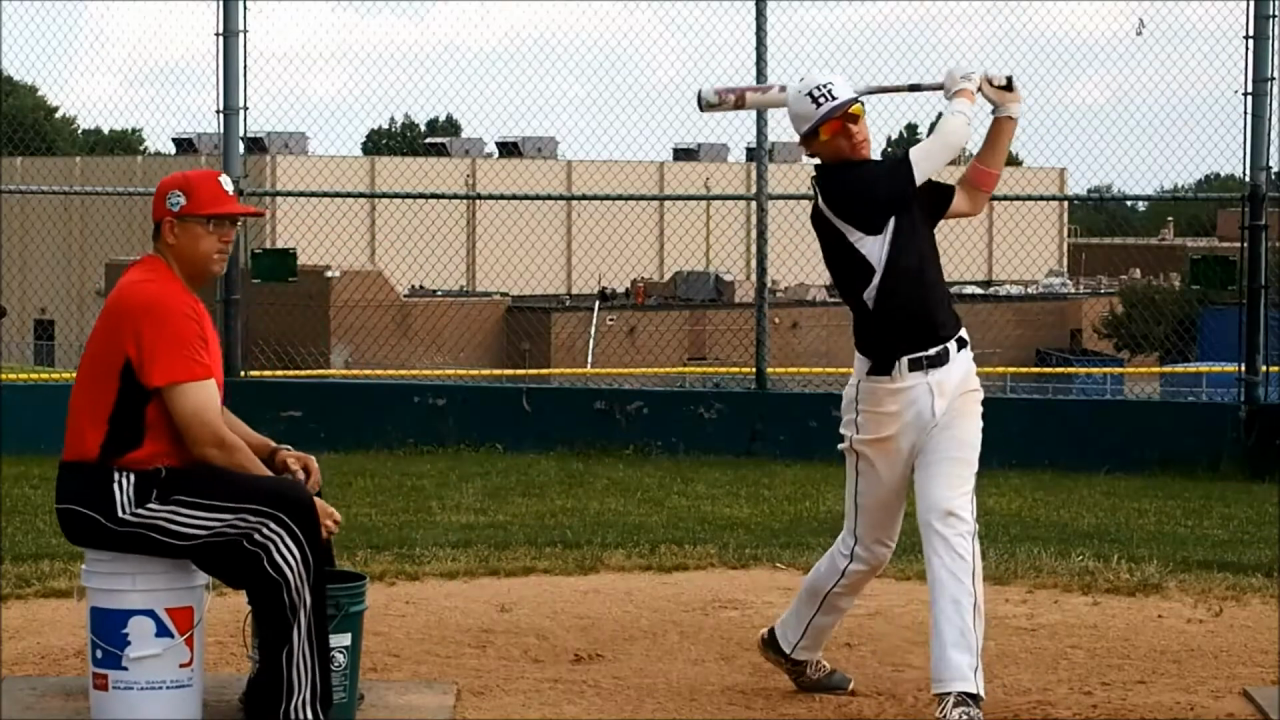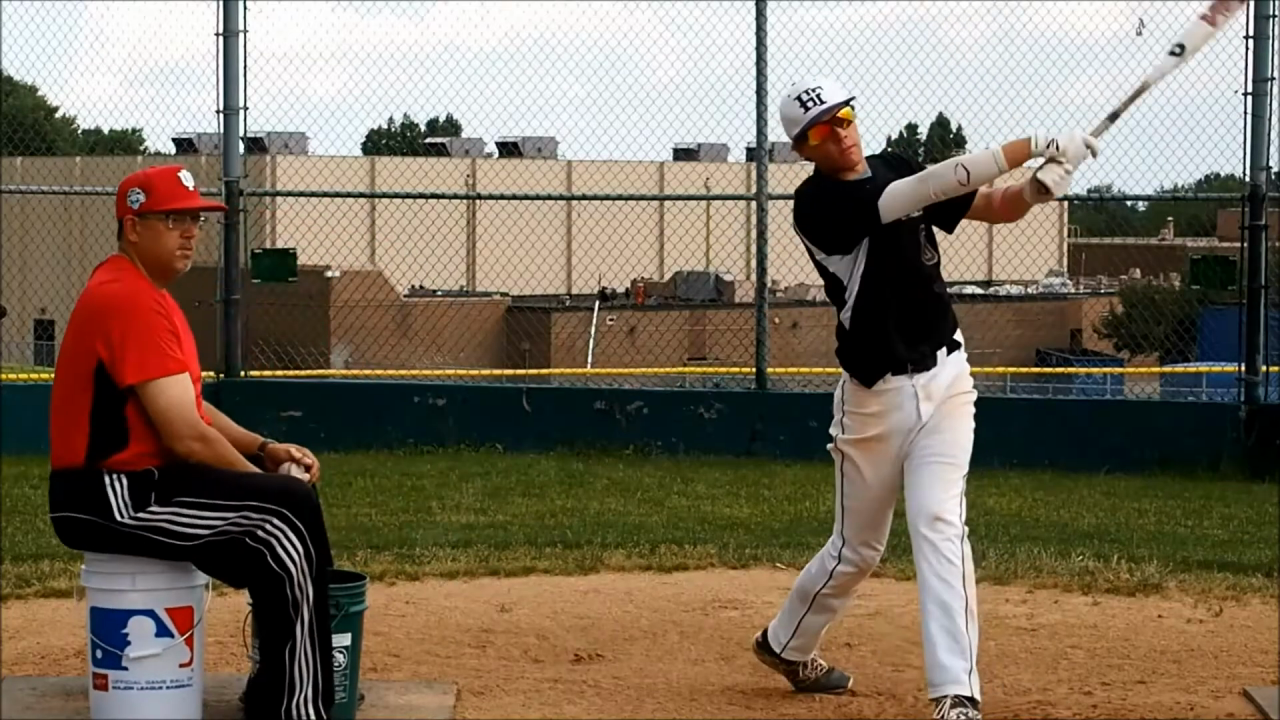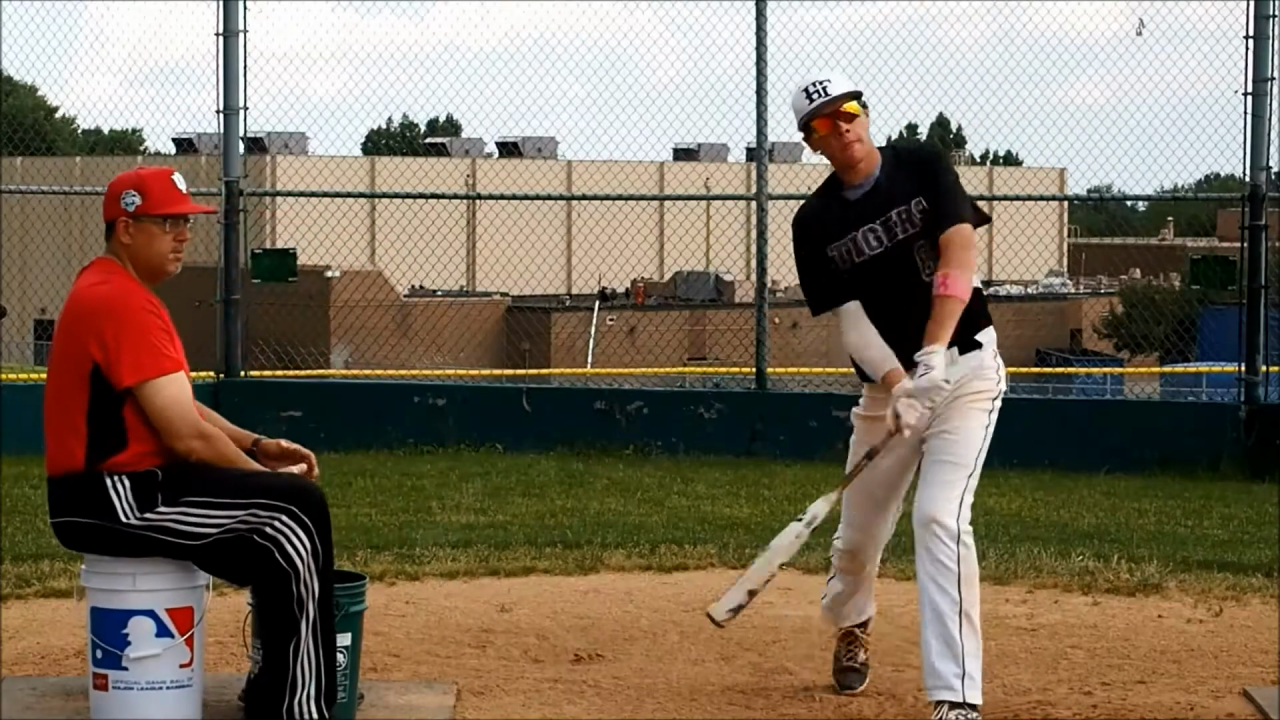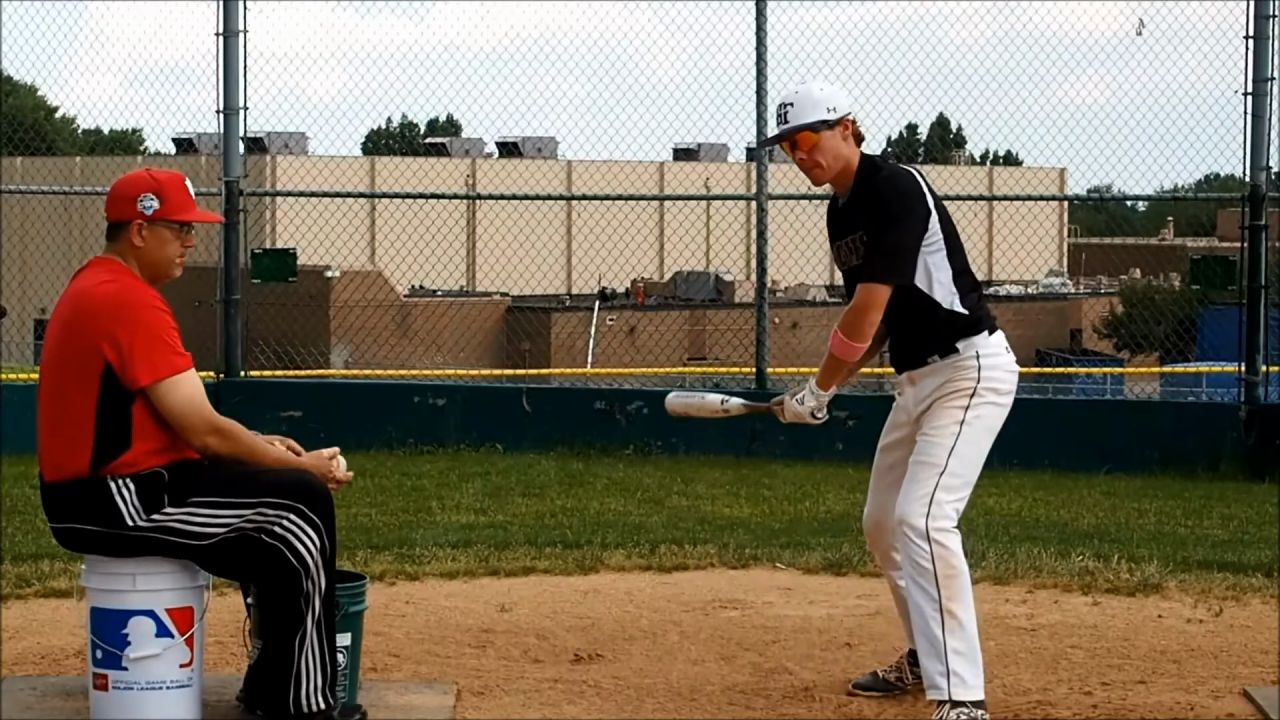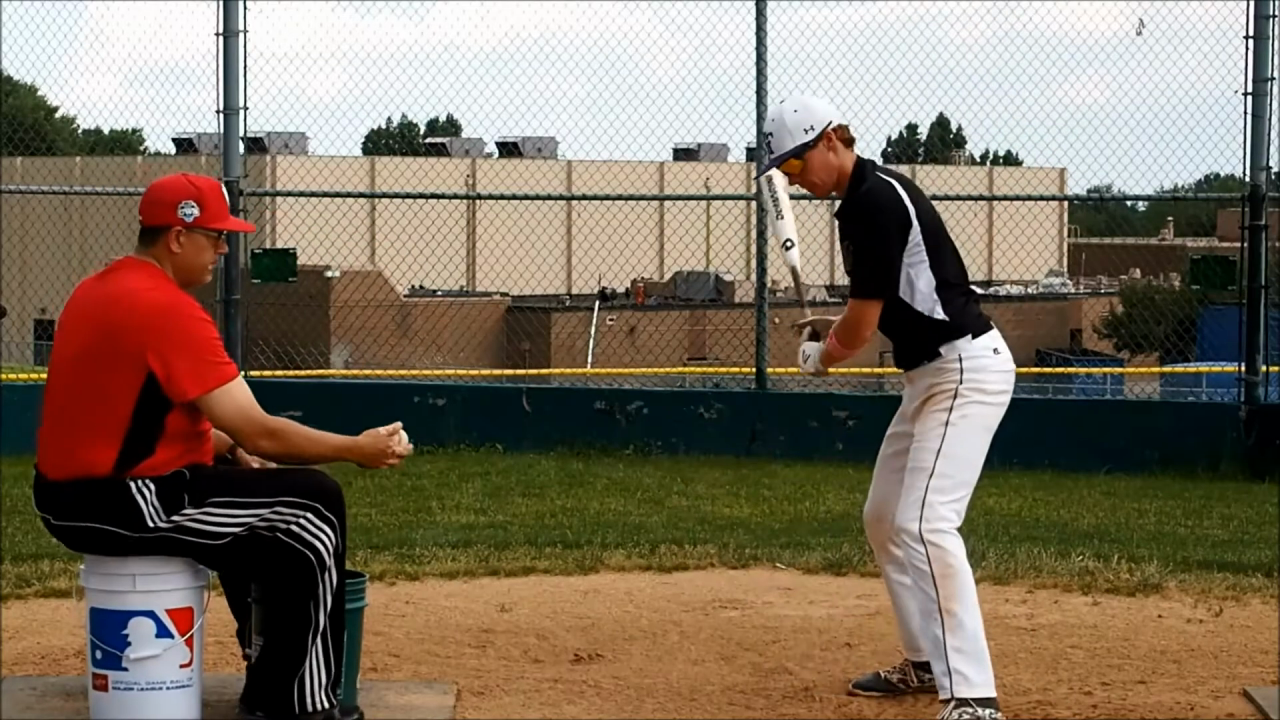
dt=0.3s
person 1, frame 1
left shoulder: (889, 177)
right shoulder: (838, 184)
left elbow: (969, 198)
right elbow: (944, 145)
left wrist: (1008, 113)
right wrist: (962, 93)
left hip: (953, 374)
right hip: (886, 389)
left knee: (950, 522)
right knee: (866, 548)
right ankle: (791, 644)
person 1, frame 2
left shoulder: (897, 168)
right shoulder: (816, 203)
left elbow: (993, 206)
right elbow: (930, 187)
left wrist: (1040, 184)
right wrist: (1031, 147)
left hip: (946, 379)
right hip: (876, 396)
left knee: (939, 524)
right knee: (856, 548)
right ankle: (783, 643)
person 1, frame 3
left shoulder: (924, 163)
right shoulder: (814, 222)
left elbow: (961, 253)
right elbow: (849, 321)
left wrist: (934, 353)
right wrist: (893, 390)
left hip: (966, 368)
right hip: (888, 384)
left knee: (940, 519)
right knee: (858, 534)
right ankle: (851, 626)
person 1, frame 4
left shoulder: (895, 186)
right shoulder: (840, 211)
left elbow: (869, 310)
left wrist: (819, 388)
right wrist: (825, 390)
left hip: (971, 368)
right hip: (916, 378)
left knee: (921, 520)
right knee: (882, 524)
right ankle: (926, 656)
person 1, frame 5
left shoulder: (874, 199)
right shoulder: (867, 193)
left elbow: (861, 325)
left wrist: (819, 354)
right wrist: (836, 329)
left hip: (965, 369)
right hip: (931, 373)
left knee: (926, 524)
right knee: (884, 519)
right ankle: (926, 660)
person 2, frame 1
left shoulder: (171, 292)
right shoulder: (162, 302)
left elbow: (203, 411)
right elbow: (209, 443)
left wrist: (274, 453)
right wrist: (295, 501)
left hip: (139, 478)
right hip: (110, 496)
left knee: (295, 491)
right knee: (288, 517)
person 2, frame 2
left shoulder: (146, 293)
right shoulder: (129, 300)
left elbow: (189, 407)
right elbow: (188, 439)
left wrist: (264, 449)
right wrist: (267, 482)
left hip: (131, 482)
right hip: (105, 498)
left knee: (291, 494)
right knee: (289, 513)
person 2, frame 3
left shoulder: (115, 292)
right shoulder: (122, 302)
left elbow: (181, 406)
right elbow: (188, 437)
left wrist: (257, 445)
right wrist: (270, 480)
left hip: (115, 488)
right hip: (109, 500)
left knee: (289, 498)
right knee: (297, 507)
person 2, frame 4
left shoulder: (95, 287)
right shoulder: (131, 302)
left elbow: (178, 411)
right elbow: (203, 431)
left wrist: (255, 443)
right wrist: (298, 467)
left hip: (94, 491)
right hip: (110, 503)
left knee: (276, 503)
right knee: (302, 503)
person 2, frame 5
left shoulder: (100, 288)
right shoulder: (170, 310)
right elbow: (260, 433)
left wrist: (231, 454)
right wrist: (356, 448)
left hip: (75, 492)
right hip: (118, 503)
left knee: (259, 495)
right knee: (315, 501)
